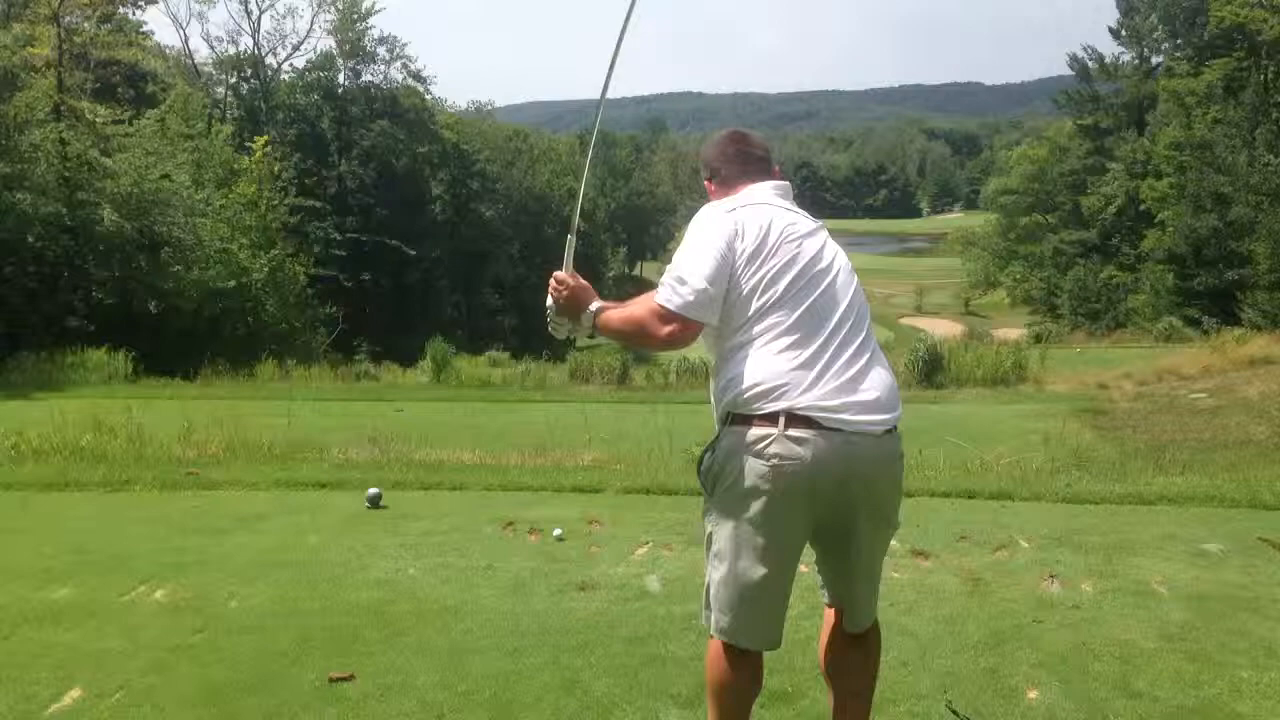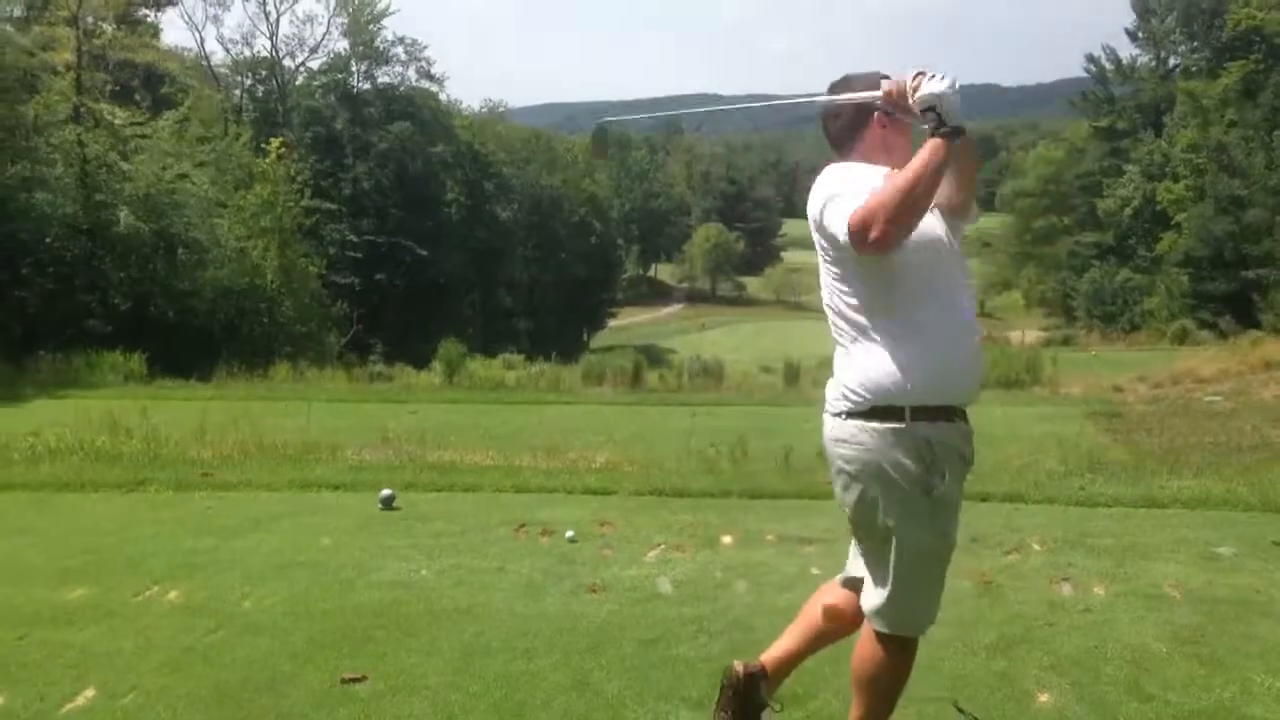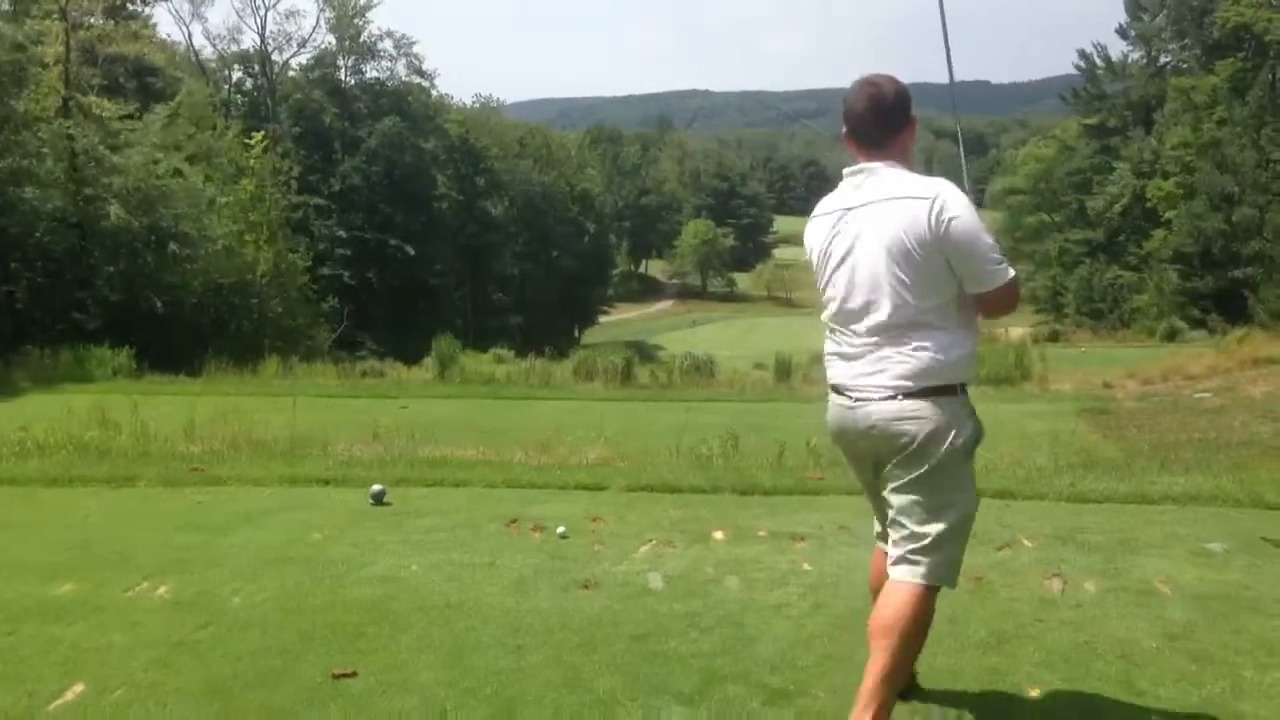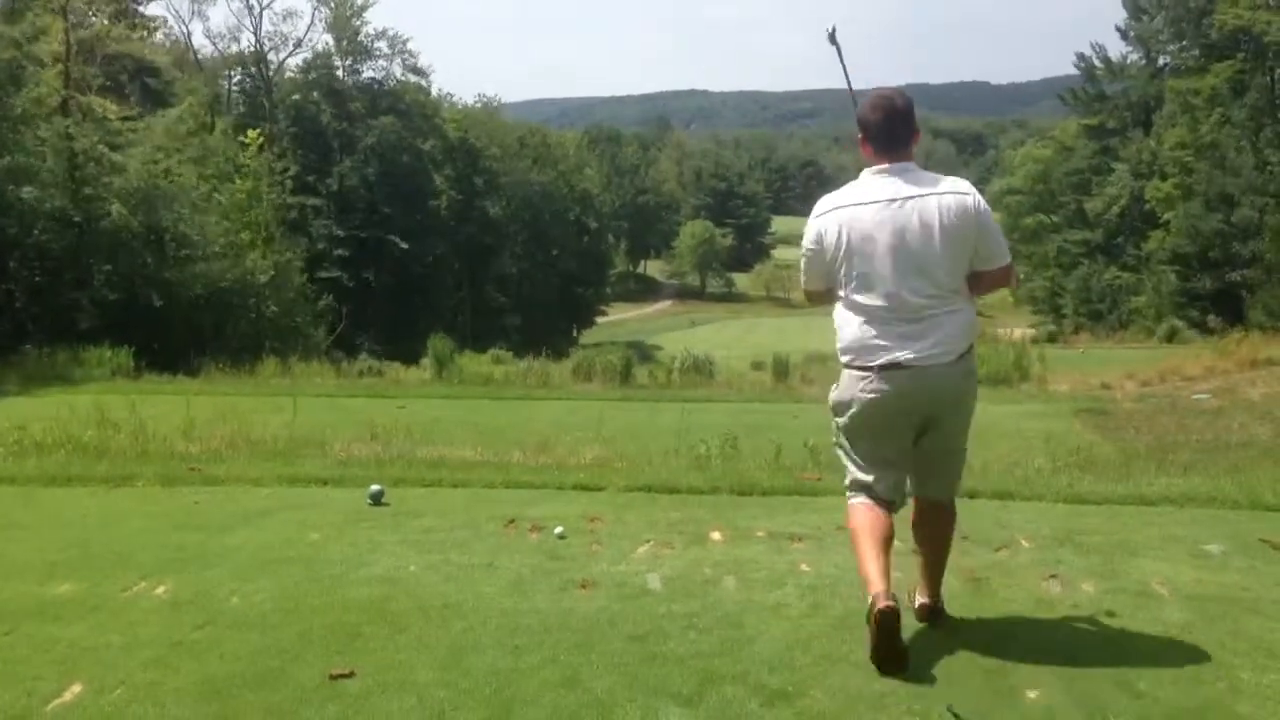
dt=0.7s
person 1, frame 1
left shoulder: (727, 220)
right shoulder: (805, 228)
left elbow: (671, 325)
left wrist: (591, 310)
left hip: (779, 443)
right hip: (873, 443)
left knee: (740, 623)
right knee: (854, 610)
person 1, frame 2
left shoulder: (903, 189)
right shoulder: (841, 183)
left elbow: (960, 175)
right elbow: (879, 227)
left wrist: (938, 121)
right wrist: (939, 127)
left hip: (916, 424)
right hip: (894, 431)
left knee: (871, 584)
right knee: (899, 610)
person 1, frame 3
left shoulder: (823, 216)
right shoulder: (938, 201)
right elbow: (1003, 297)
right wrist: (960, 293)
left hip: (848, 404)
right hip: (921, 408)
left knee: (896, 539)
right knee: (921, 563)
person 1, frame 4
left shoulder: (830, 211)
right shoulder: (961, 197)
left elbow: (815, 293)
right elbow: (1000, 274)
left hip: (871, 378)
right hip: (948, 371)
left knee: (869, 493)
right knee: (936, 492)
left ankle: (880, 594)
right ankle: (929, 598)
